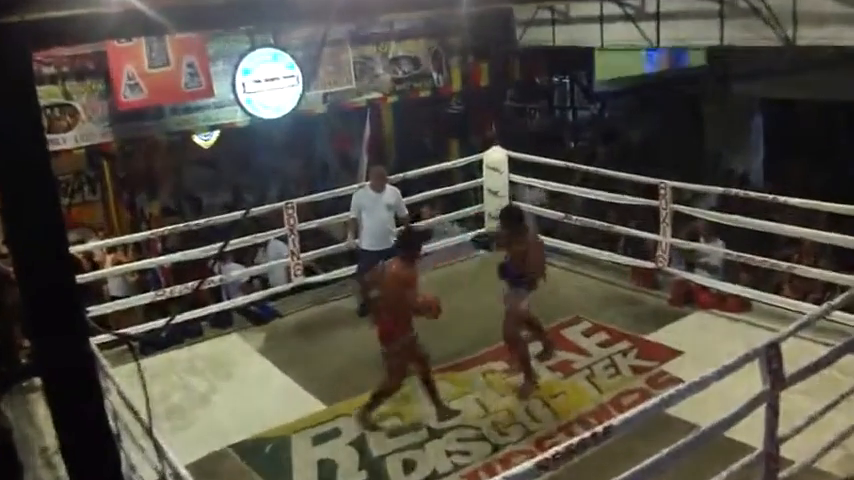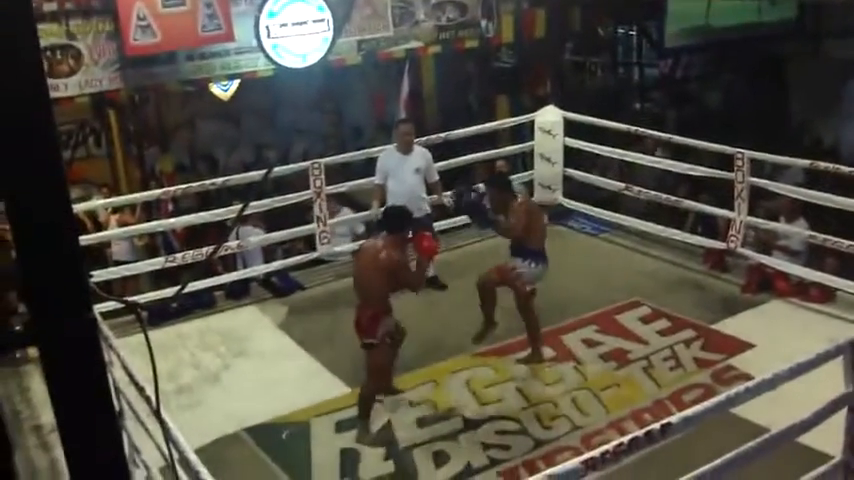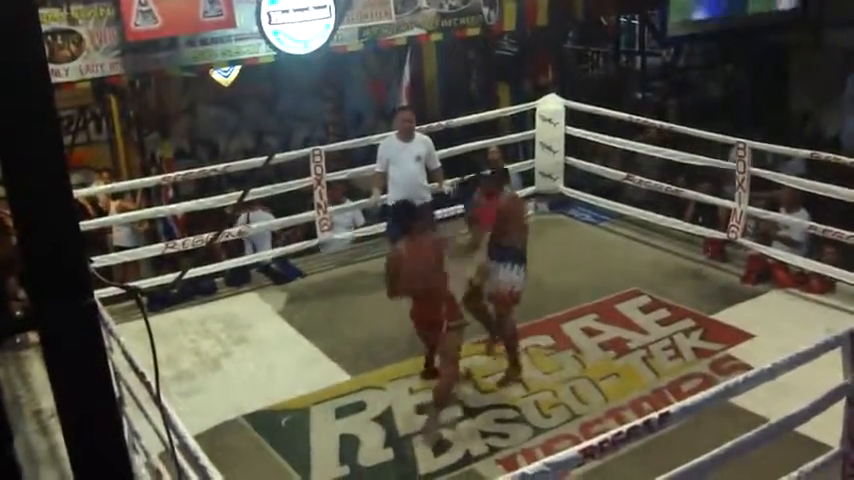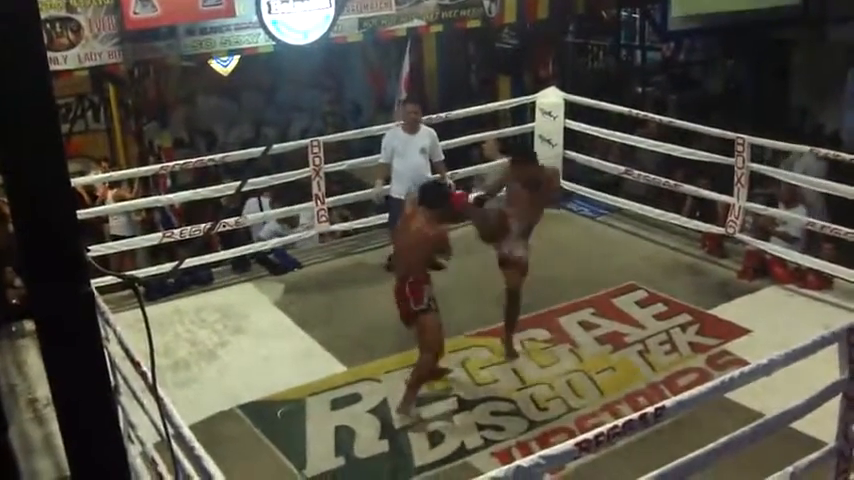
dt=1s
person 1, frame 1
left shoulder: (384, 267)
right shoulder: (407, 274)
left elbow: (366, 286)
right elbow: (412, 308)
left wrist: (377, 307)
right wrist: (427, 306)
left hip: (390, 324)
right hip: (396, 331)
left knee: (423, 362)
right knee: (395, 379)
left ankle: (441, 409)
right ankle: (365, 412)
person 1, frame 2
left shoulder: (368, 245)
right shoulder: (394, 256)
right elbow: (415, 284)
right wrist: (424, 257)
left hip: (368, 311)
right hip: (375, 318)
left knee: (398, 335)
right knee: (375, 376)
left ankle: (385, 384)
right ankle: (363, 429)
person 1, frame 3
left shoulder: (395, 255)
right shoulder: (432, 240)
left elbow: (392, 293)
left hip: (419, 311)
right hip: (443, 309)
left knee: (434, 342)
right knee: (450, 368)
left ankle: (429, 369)
right ankle: (432, 422)
person 1, frame 4
left shoulder: (409, 210)
right shoulder: (435, 233)
left elbow: (411, 195)
right elbow: (446, 253)
left hip: (403, 285)
right hip: (415, 288)
left knee: (426, 331)
right knee: (434, 348)
left ankle: (430, 369)
right ankle: (408, 401)
person 2, frame 1
left shoulder: (532, 243)
right shoulder: (513, 234)
left elbow: (538, 273)
right elbow: (504, 243)
left wrist: (516, 273)
left hip: (521, 288)
right hip: (513, 285)
left knee: (510, 334)
right knee: (526, 319)
left ankle: (529, 377)
right ankle: (548, 348)
person 2, frame 2
left shoulder: (520, 206)
right shoulder: (513, 204)
left elbow: (514, 233)
left wrist: (487, 215)
right wrist: (475, 209)
left hip: (531, 262)
right hip: (528, 261)
left knee: (484, 281)
right knee: (524, 305)
left ankle: (488, 322)
right ankle: (536, 352)
person 2, frame 3
left shoulder: (508, 201)
right shoulder: (494, 201)
right elbow: (480, 226)
left hip: (510, 264)
right hip: (494, 260)
left knee: (503, 315)
right knee: (470, 300)
left ankle: (514, 367)
right ankle: (495, 334)
person 2, frame 4
left shoulder: (549, 176)
right shoulder: (511, 174)
left elbow: (551, 198)
right elbow: (492, 189)
right wrist: (480, 199)
left hip: (519, 238)
right hip: (502, 228)
left knee: (514, 290)
left ankle: (508, 337)
person 3, frame 1
left shoulder: (394, 192)
right shoulder: (360, 194)
left elbow: (403, 214)
right elbow: (354, 216)
right wrist: (351, 233)
left hip: (389, 243)
right hip: (367, 245)
right knee: (365, 275)
right ankle: (363, 302)
person 3, frame 2
left shoulder: (424, 154)
right shoulder: (386, 157)
left elbow: (433, 179)
right elbow: (380, 183)
left wrist: (441, 197)
right wrist: (376, 204)
left hip: (421, 210)
left ankle: (430, 276)
person 3, frame 3
left shoulder: (425, 141)
right shoulder: (386, 145)
left elbow: (435, 167)
right elbow: (380, 171)
left wrist: (442, 185)
right wrist: (376, 192)
left hip: (422, 198)
right hip: (396, 200)
right knee: (396, 234)
person 3, frame 4
left shoulder: (429, 134)
right shoulder: (391, 136)
left elbow: (438, 160)
right elbow: (384, 162)
left wrist: (445, 178)
right wrist: (379, 184)
right hip: (399, 192)
right knee: (397, 226)
